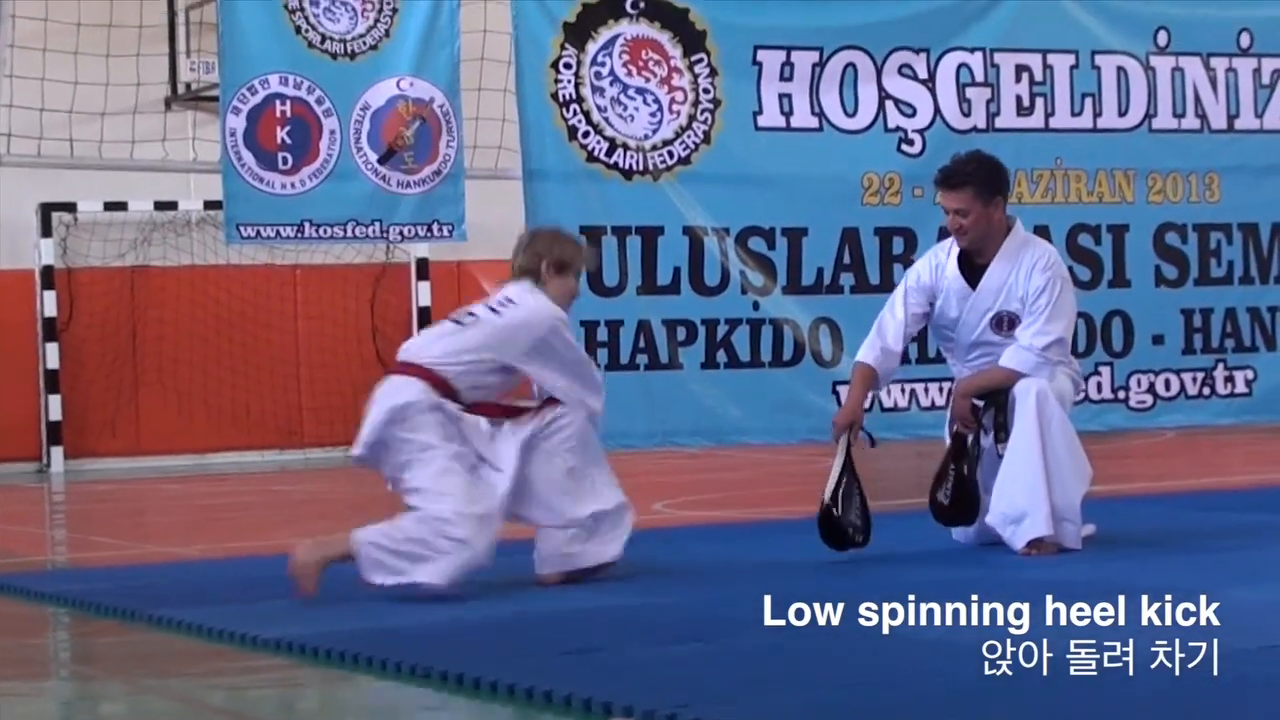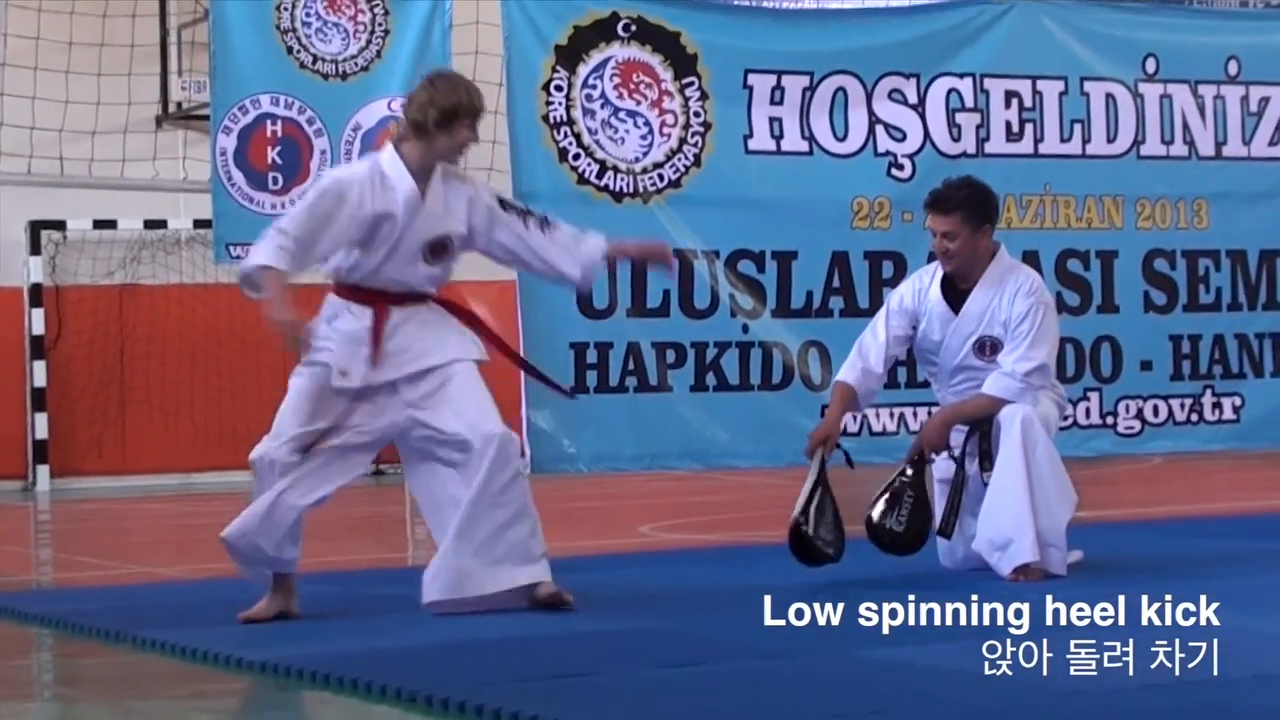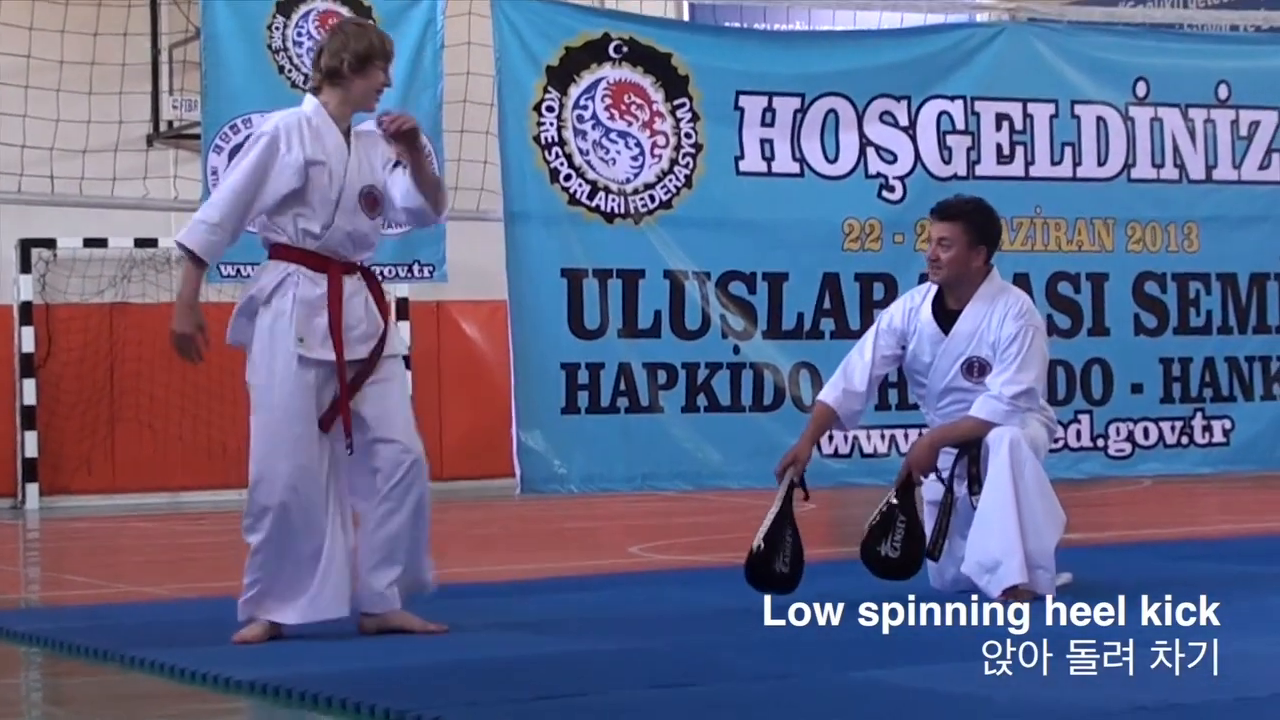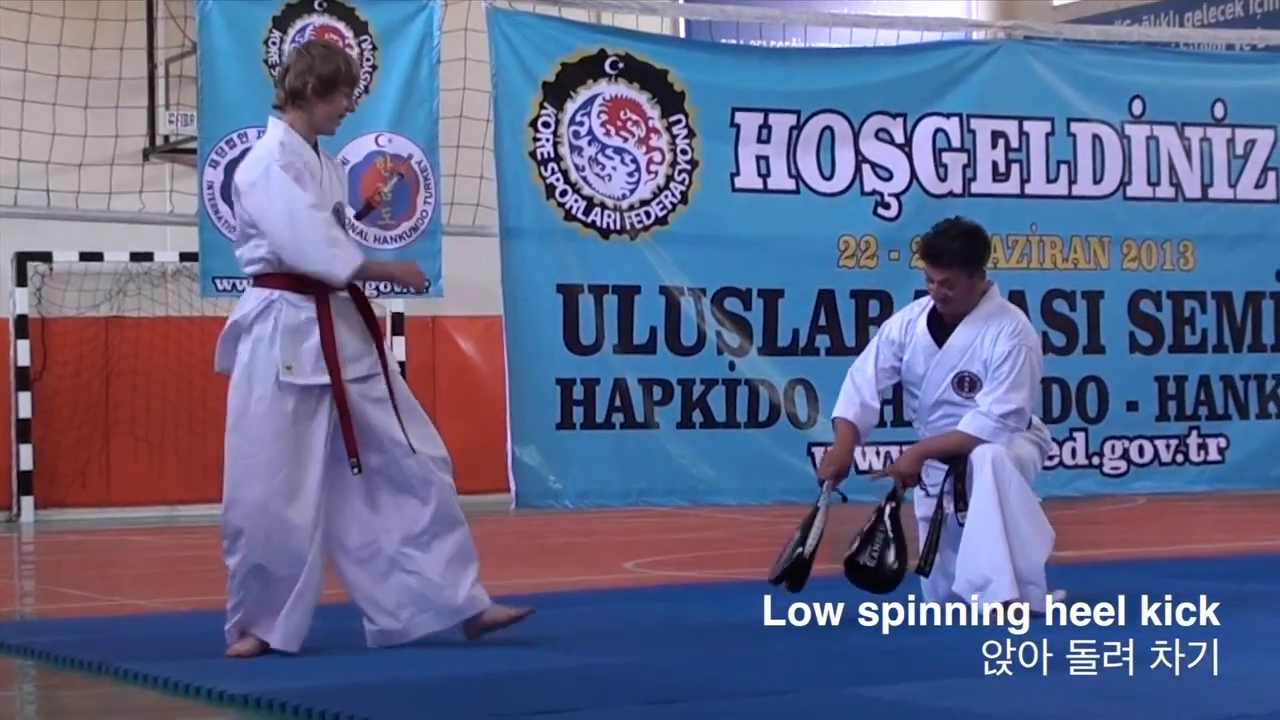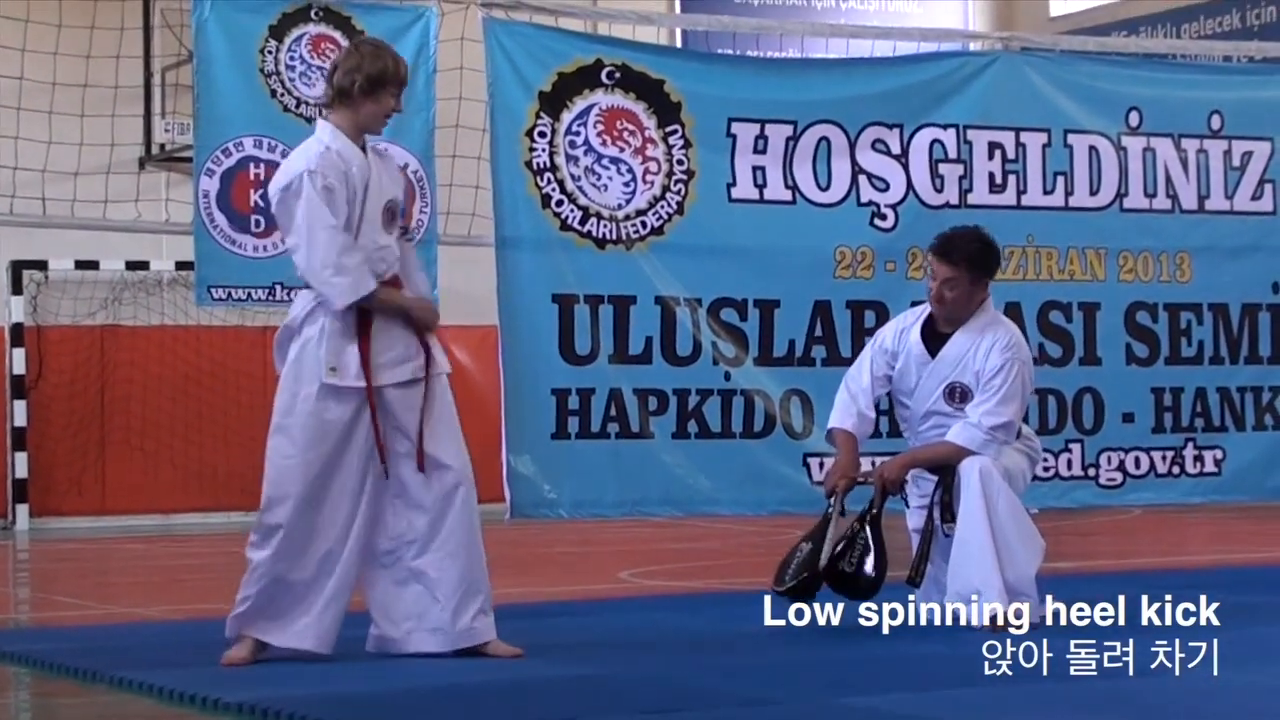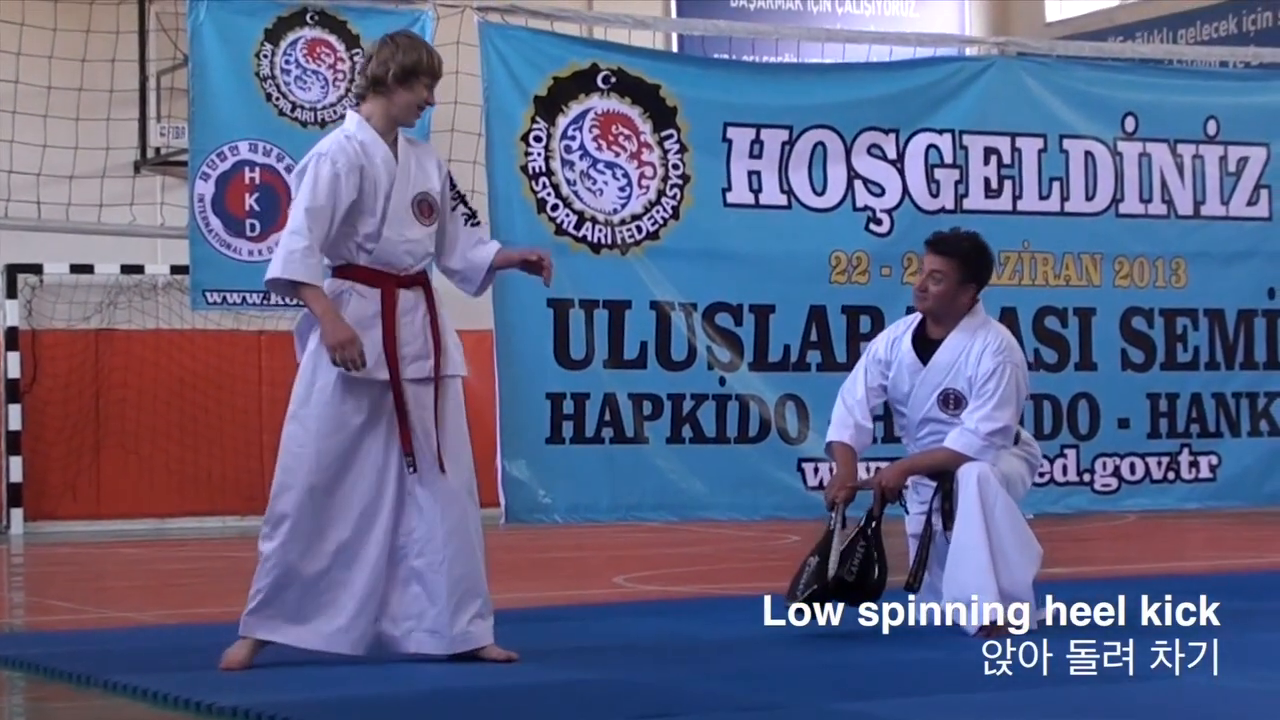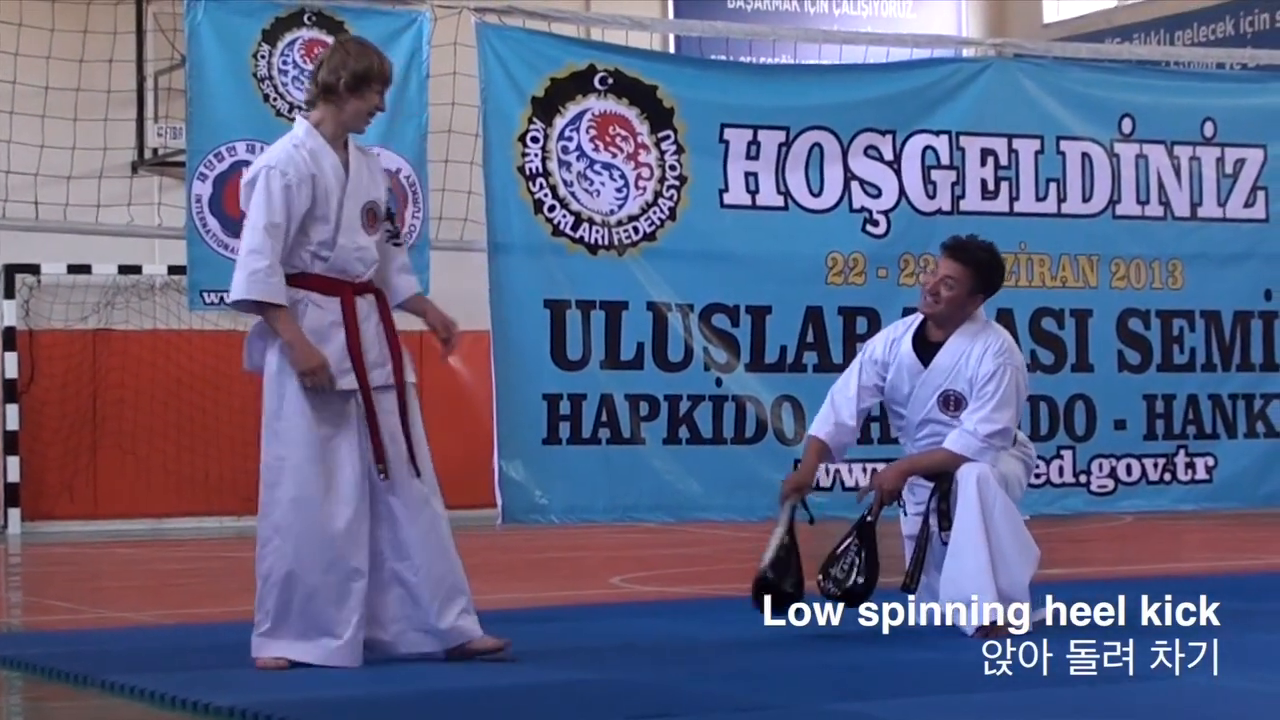
dt=0.4s
person 1, frame 1
left shoulder: (507, 313)
right shoulder: (542, 317)
right elbow: (587, 392)
right hip: (419, 413)
left knee: (564, 422)
right knee: (463, 529)
left ankle: (566, 554)
right ankle: (330, 551)
person 1, frame 2
left shoulder: (466, 197)
right shoulder: (353, 182)
left elbow: (537, 240)
right elbow: (281, 240)
left wrist: (625, 252)
right wrist: (278, 303)
left hip: (421, 336)
right hip: (348, 335)
left knee: (487, 443)
right knee: (283, 456)
left ankle: (520, 575)
right ankle: (279, 586)
person 1, frame 3
left shoulder: (372, 147)
right shoulder: (284, 133)
left elbow: (426, 207)
right elbow: (220, 215)
left wrist: (415, 149)
right wrist: (186, 305)
left hip: (357, 310)
right hip: (293, 307)
left knee: (396, 457)
right knee: (288, 470)
left ankle: (380, 602)
right ankle: (271, 608)
person 1, frame 4
left shoulder: (322, 162)
right shoulder: (269, 162)
right elbow: (319, 249)
right wrist: (394, 272)
left hip: (338, 330)
right hip: (283, 335)
left knee: (415, 463)
right knee: (266, 493)
left ankle: (458, 602)
right ankle: (255, 625)
person 1, frame 5
left shoulder: (383, 166)
right shoulder: (313, 167)
right elbow: (336, 272)
left wrist: (414, 312)
right wrist: (411, 304)
left hip: (399, 337)
right hip: (335, 339)
left knee: (440, 477)
right knee: (301, 491)
left ankle: (463, 626)
right ankle: (259, 627)
person 1, frame 6
left shoulder: (426, 160)
right shoulder: (339, 154)
left elbow: (455, 241)
right elbow: (297, 248)
left wrist: (515, 259)
right wrist: (330, 320)
left hip: (419, 329)
right hip: (354, 326)
left knee: (442, 484)
right knee: (313, 484)
left ankle: (456, 628)
right ankle: (265, 626)
person 1, frame 7
left shoulder: (370, 166)
right shoulder: (287, 162)
right elbow: (257, 263)
left wrist: (428, 311)
right wrist: (296, 343)
left hip: (371, 337)
right hip: (311, 334)
left knee: (406, 485)
right knee: (302, 495)
left ankle: (445, 626)
right ankle: (289, 637)
person 2, frame 1
left shoulder: (1040, 262)
right shoulder: (935, 265)
left elbow: (1040, 355)
right elbow: (885, 337)
left wrist: (967, 387)
right wrist: (855, 400)
left hip: (1039, 383)
right hip: (971, 401)
left knee: (1032, 395)
right knee: (973, 531)
left ankle: (1045, 525)
person 2, frame 2
left shoulder: (1025, 288)
right shoulder: (919, 288)
left elbow: (1021, 381)
right elbow: (868, 356)
left wrist: (945, 417)
right wrist: (834, 417)
left hip: (1024, 406)
right hip: (958, 428)
left knee: (1018, 421)
right knee: (960, 557)
left ankle: (1031, 552)
person 2, frame 3
left shoulder: (1015, 311)
right shoulder: (910, 309)
left elbow: (1010, 403)
right elbow: (855, 376)
left wrist: (932, 440)
right wrist: (808, 439)
left hip: (1013, 428)
right hip: (947, 450)
left knee: (1006, 444)
right knee: (950, 579)
left ankle: (1019, 574)
person 2, frame 4
left shoulder: (1010, 331)
right shoulder: (909, 322)
left elbow: (1000, 422)
right elbow: (862, 383)
left wrist: (920, 451)
right wrist: (843, 446)
left hip: (1006, 446)
right hip: (937, 466)
left knee: (987, 461)
right knee: (943, 594)
left ankle: (1012, 590)
person 2, frame 5
left shoulder: (1004, 344)
right shoulder: (902, 329)
left elbow: (987, 433)
right elbow: (856, 393)
left wrist: (907, 459)
right wrist: (847, 457)
left hip: (997, 457)
right hip: (929, 476)
left knee: (976, 472)
right knee: (940, 606)
left ankle: (1004, 601)
person 2, frame 6
left shoulder: (995, 348)
right shoulder: (894, 340)
left elbow: (983, 440)
right elbow: (852, 406)
left wrist: (904, 467)
right wrist: (846, 469)
left hip: (997, 462)
right hip: (928, 481)
left knee: (974, 478)
left ankle: (1000, 605)
person 2, frame 7
left shoulder: (996, 350)
right shoulder: (893, 340)
left elbow: (981, 441)
right elbow: (842, 405)
left wrist: (902, 468)
right wrist: (809, 466)
left hip: (992, 463)
right hip: (923, 484)
left knee: (974, 479)
left ankle: (998, 607)
